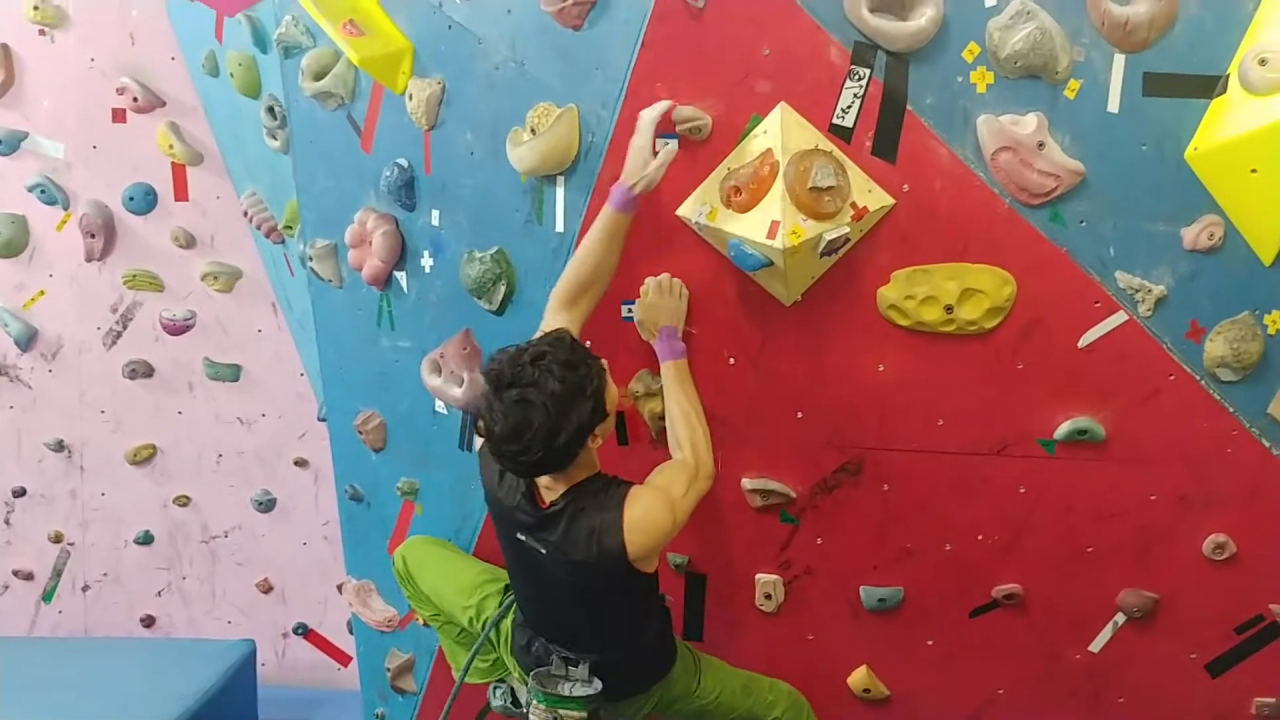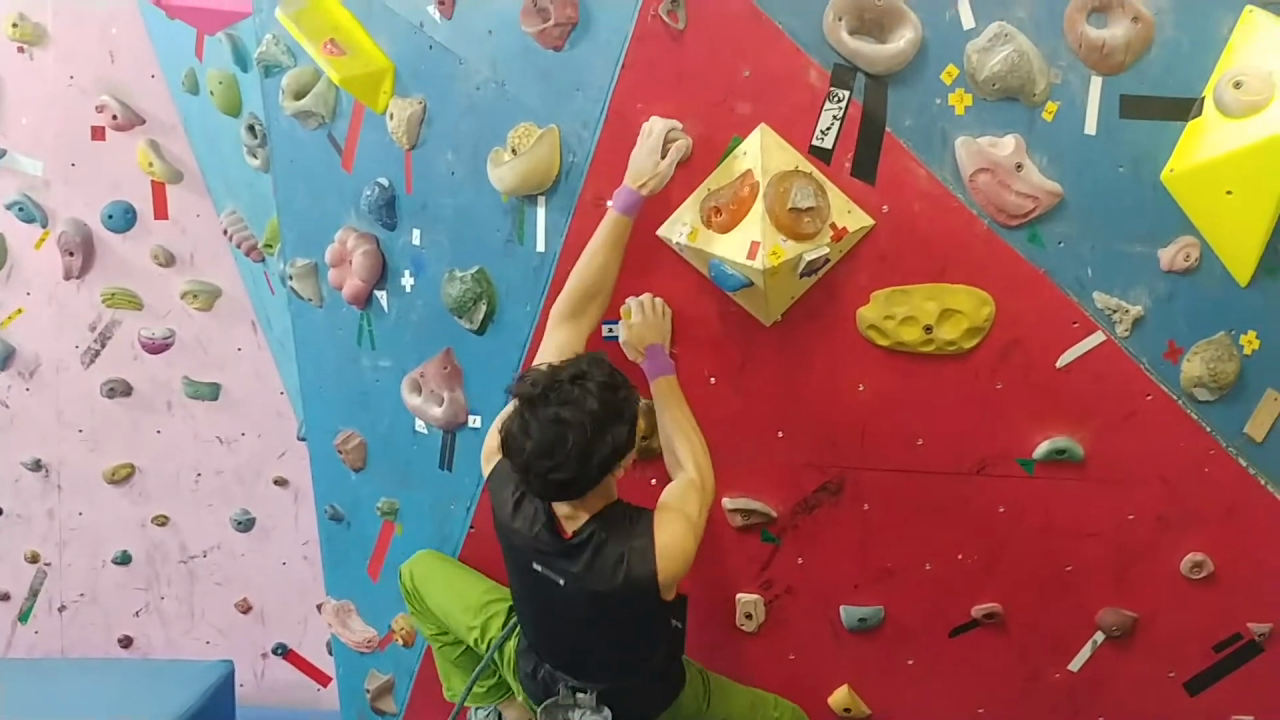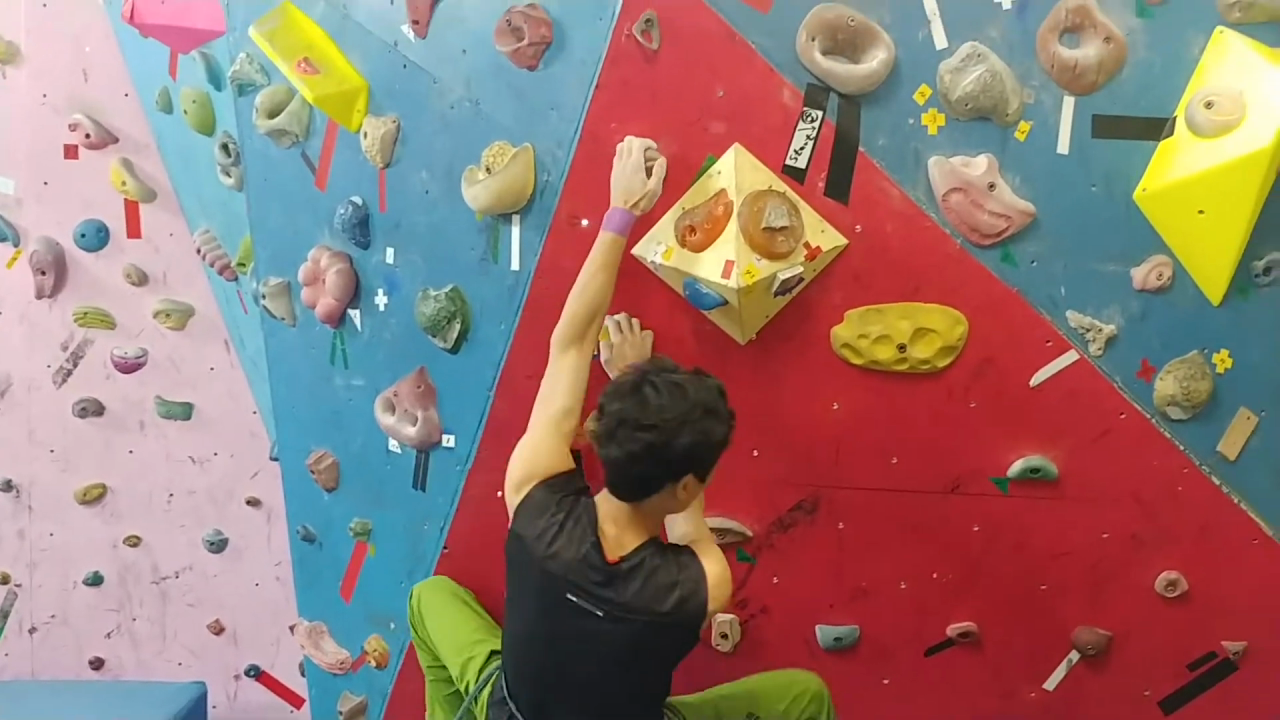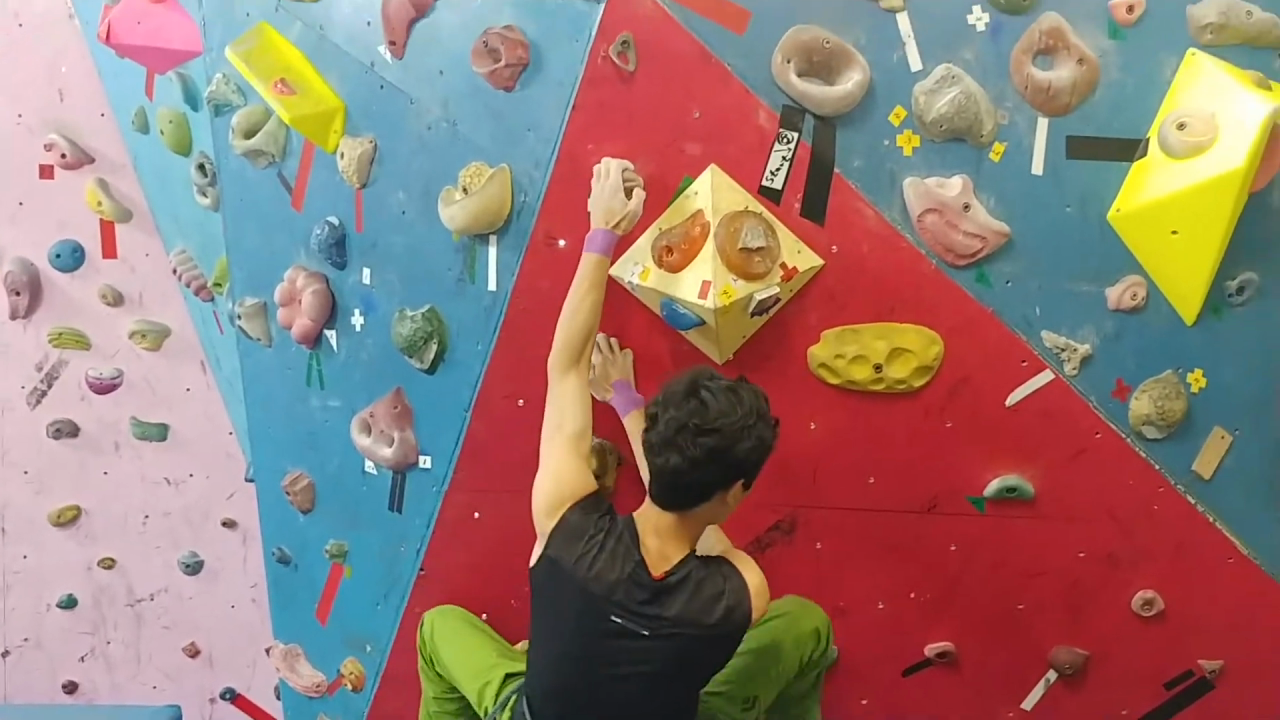
dt=0.3s
person 1, frame 1
left shoulder: (497, 448)
right shoulder: (635, 521)
left elbow: (565, 306)
right elbow: (697, 467)
left wrist: (626, 188)
right wrist: (668, 340)
left hip: (534, 657)
left knee: (415, 558)
person 1, frame 2
left shoulder: (504, 462)
right shoulder: (660, 548)
left elbow: (568, 318)
right elbow: (697, 480)
left wrist: (632, 191)
right wrist: (655, 360)
left knee: (422, 574)
person 1, frame 3
left shoulder: (535, 496)
right shoulder: (703, 583)
left elbow: (568, 345)
right elbow: (684, 515)
left wrist: (621, 212)
right wrist: (635, 372)
left knee: (432, 599)
person 1, frame 4
left shoulder: (565, 523)
right shoulder: (743, 594)
left elbow: (565, 367)
right elbow: (686, 501)
left wrist: (603, 232)
right wrist: (624, 397)
left knee: (441, 627)
right knee: (806, 622)
